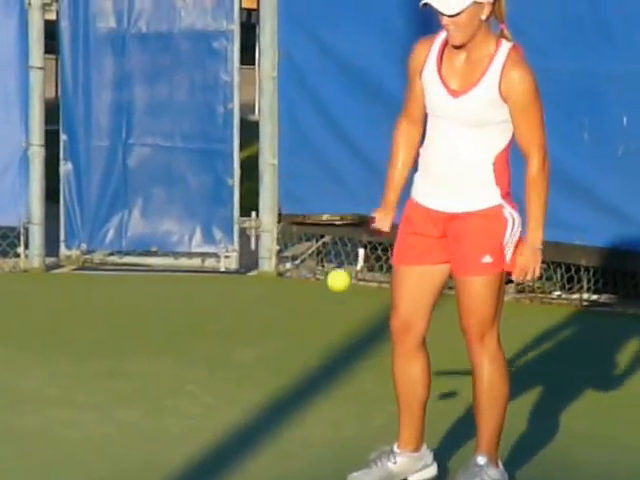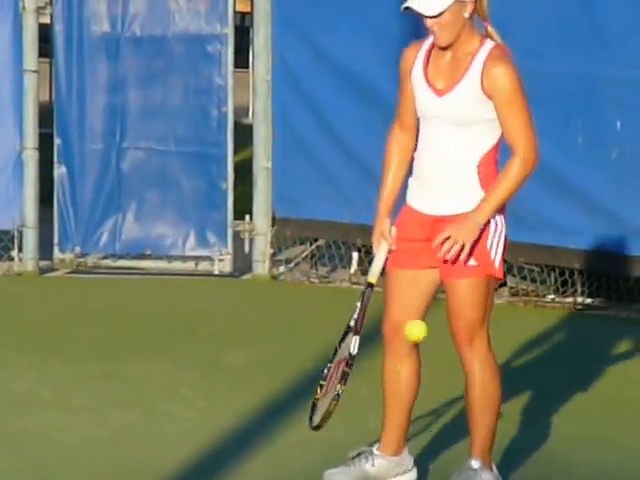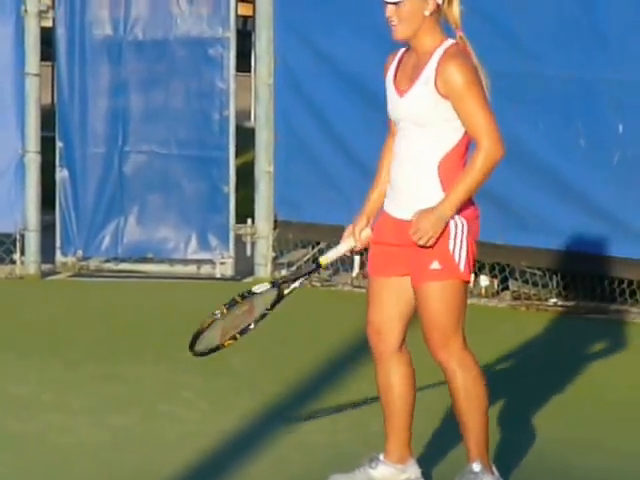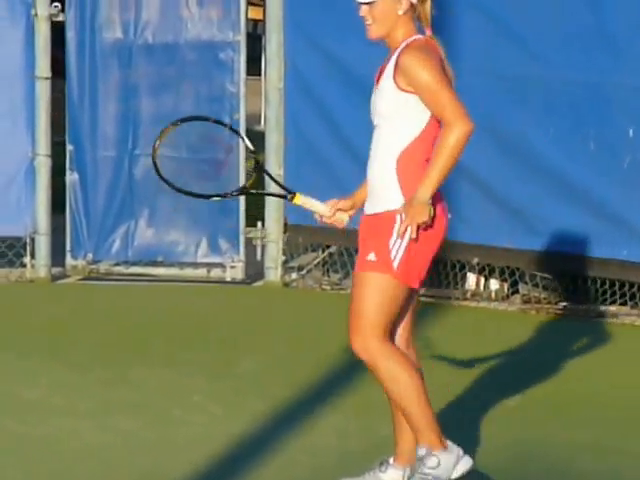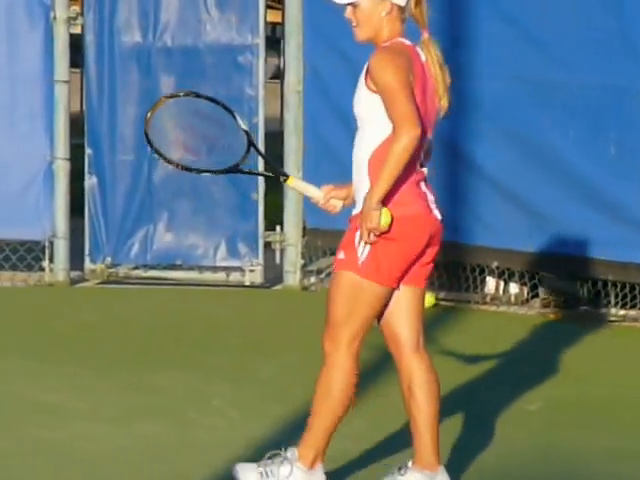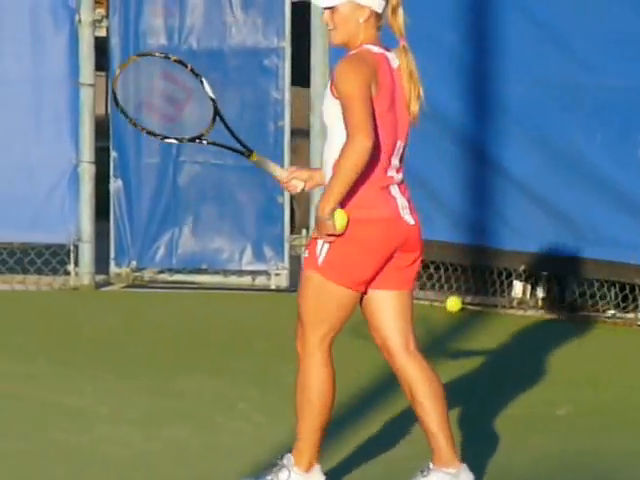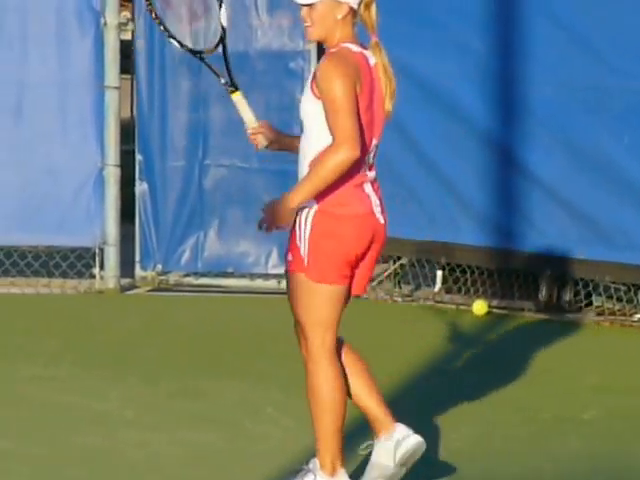
dt=0.3s
person 1, frame 1
left shoulder: (512, 71)
right shoulder: (425, 52)
left elbow: (536, 159)
left wrist: (534, 239)
right wrist: (389, 200)
left hip: (483, 217)
right hip: (425, 212)
left knee: (480, 341)
right knee: (404, 329)
person 1, frame 2
left shoulder: (496, 67)
right shoulder: (415, 57)
left elbow: (525, 153)
left wrist: (476, 219)
right wrist: (384, 210)
left hip: (470, 220)
right hip: (419, 215)
left knee: (470, 343)
right knee: (395, 331)
person 1, frame 3
left shoulder: (454, 64)
right shoulder: (397, 63)
left elbow: (491, 148)
left wrist: (442, 211)
right wrist: (368, 211)
left hip: (444, 225)
right hip: (396, 221)
left knee: (447, 348)
right knee: (383, 338)
person 1, frame 4
left shoulder: (414, 55)
right shoulder: (400, 61)
left elbow: (460, 125)
left wrist: (420, 197)
right wrist: (356, 200)
left hip: (407, 221)
right hip: (388, 217)
left knee: (367, 340)
right knee: (392, 343)
person 1, frame 5
left shoulder: (388, 58)
right shoulder: (421, 60)
left elbow: (408, 133)
left wrist: (373, 201)
right wrist: (354, 188)
left hip: (387, 222)
right hip: (418, 218)
left knee: (340, 345)
right knee: (407, 347)
person 1, frame 6
left shoulder: (355, 67)
right shoulder: (400, 70)
left elbow: (361, 144)
left wrist: (330, 204)
right wrist: (319, 177)
left hip: (356, 223)
right hip: (398, 222)
left knee: (312, 346)
right knee: (401, 351)
person 1, frame 7
left shoulder: (335, 64)
right shoulder: (373, 64)
left elbow: (346, 149)
left wrist: (291, 200)
right wrist: (284, 141)
left hip: (328, 219)
right hip: (365, 217)
left knee: (316, 350)
right knee: (322, 343)
right ankle: (391, 432)
